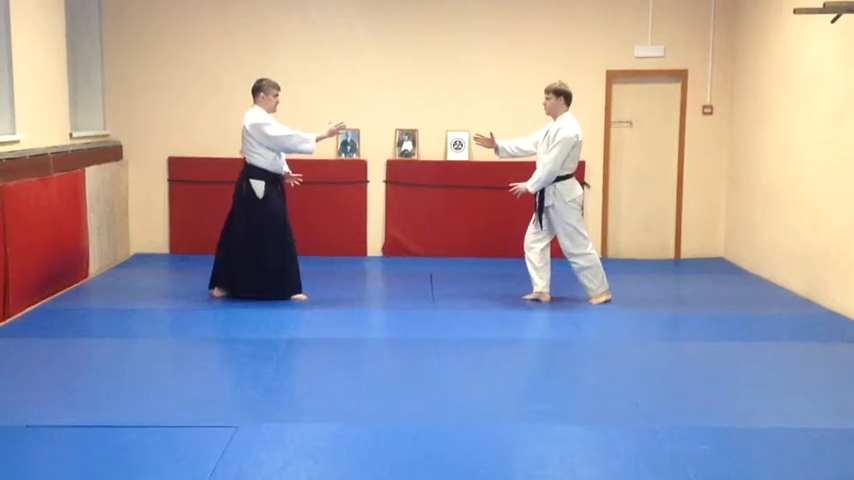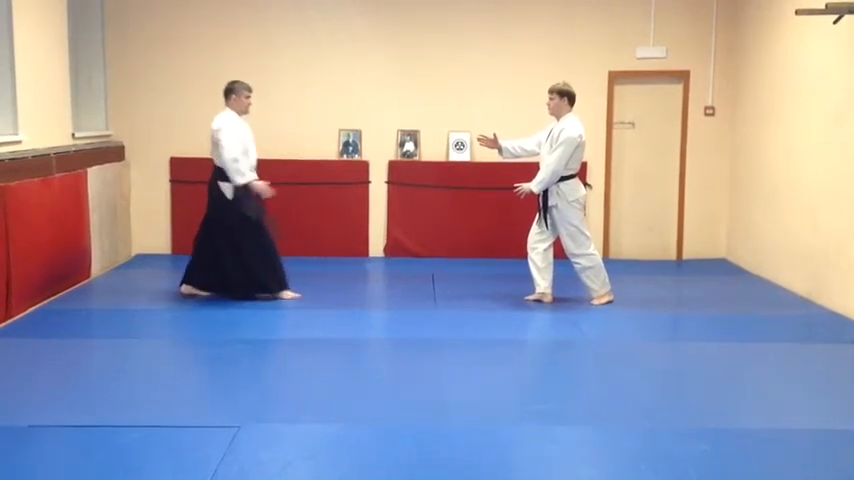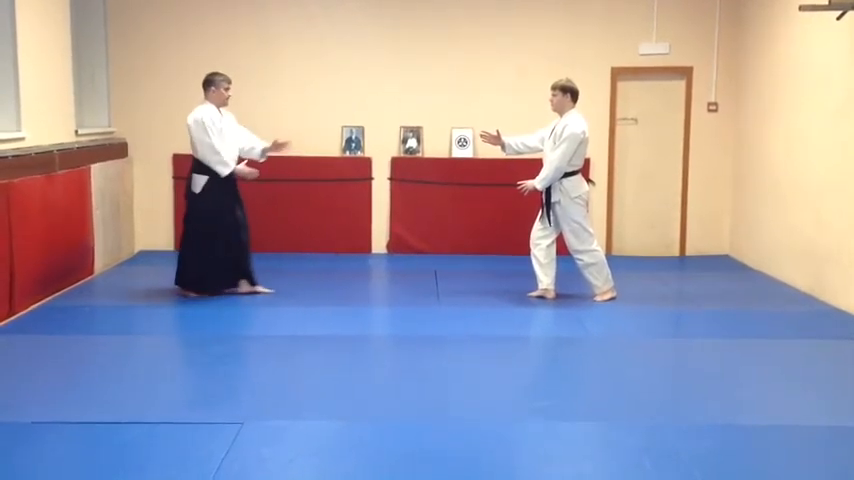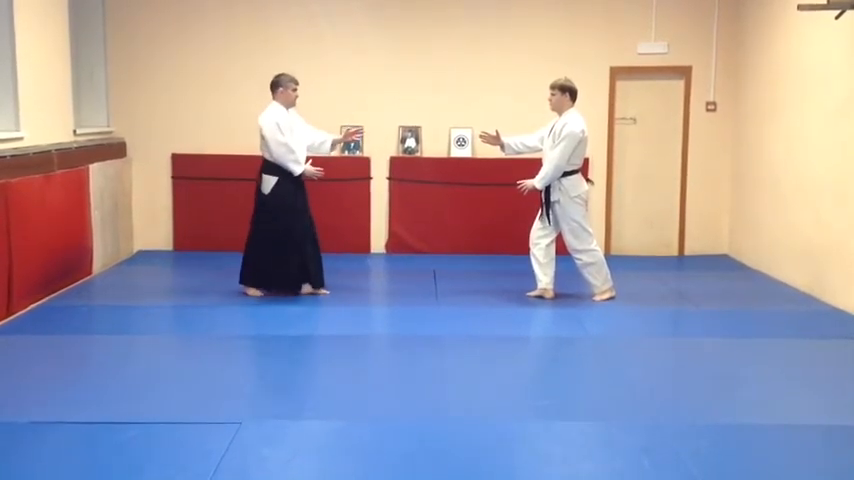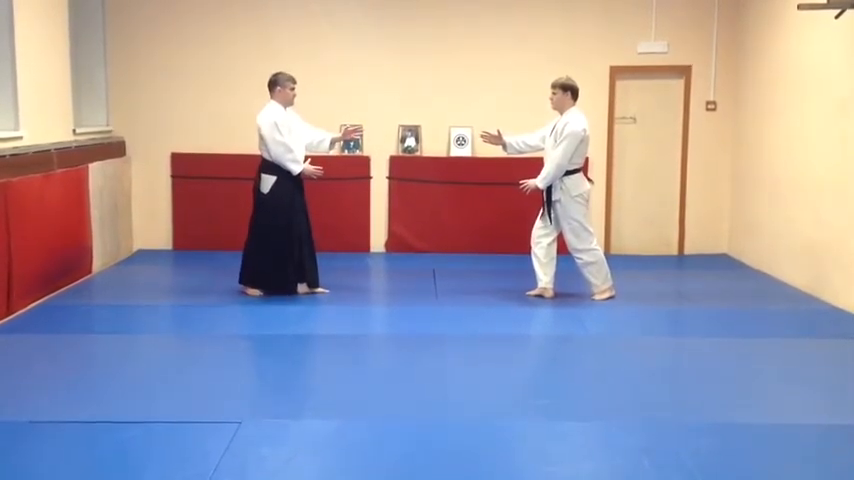
dt=1s
person 1, frame 1
left shoulder: (567, 129)
right shoulder: (553, 127)
left elbow: (551, 165)
right elbow: (528, 144)
left wrist: (530, 186)
right wrist: (497, 145)
left hip: (562, 195)
right hip: (550, 194)
left knee: (577, 245)
right knee: (535, 241)
left ankle: (600, 291)
right ankle: (541, 290)
person 1, frame 2
left shoulder: (571, 130)
right shoulder: (556, 127)
left elbow: (555, 166)
right elbow: (531, 145)
left wrist: (534, 186)
right wrist: (501, 146)
left hip: (566, 195)
right hip: (553, 195)
left knee: (579, 246)
right knee: (538, 241)
left ankle: (603, 291)
right ankle: (544, 291)
person 1, frame 3
left shoulder: (574, 126)
right shoulder: (560, 124)
left elbow: (559, 162)
right elbow: (534, 141)
left wrist: (537, 183)
right wrist: (504, 143)
left hip: (569, 191)
right hip: (556, 191)
left knee: (582, 242)
right knee: (541, 237)
left ankle: (606, 288)
right ankle: (547, 287)
person 1, frame 4
left shoulder: (573, 125)
right shoulder: (559, 123)
left elbow: (558, 161)
right elbow: (534, 141)
left wrist: (537, 182)
right wrist: (503, 143)
left hip: (568, 190)
right hip: (556, 190)
left knee: (581, 242)
right knee: (541, 236)
left ankle: (605, 287)
right ankle: (546, 287)
person 1, frame 5
left shoulder: (575, 124)
right shoulder: (561, 122)
left elbow: (560, 160)
right elbow: (536, 140)
left wrist: (539, 182)
right wrist: (505, 142)
left hip: (570, 190)
right hip: (558, 189)
left knee: (581, 241)
right knee: (542, 236)
left ankle: (604, 287)
right ankle: (546, 286)
person 2, frame 1
left shoulder: (260, 119)
right shoulder: (258, 121)
left elbow: (274, 149)
right elbow: (287, 139)
left wrist: (283, 173)
right wrist: (324, 134)
left hip: (262, 184)
right hip: (258, 186)
left knee: (241, 235)
right knee: (276, 237)
left ankle: (224, 284)
right ankle: (286, 289)
person 2, frame 2
left shoulder: (234, 122)
right shoulder: (226, 124)
right elbow: (232, 159)
left wrist: (254, 182)
right wrist: (252, 183)
left hip: (234, 187)
right hip: (229, 188)
left knee: (216, 235)
right knee: (252, 234)
left ankle: (195, 283)
right ankle: (273, 287)
person 2, frame 3
left shoulder: (225, 116)
right shoulder: (200, 117)
left elbow: (242, 139)
right elbow: (210, 151)
left wrist: (266, 149)
right wrist: (235, 170)
left hip: (223, 180)
right hip: (206, 182)
left knee: (236, 230)
right knee: (201, 235)
left ankle: (242, 281)
right ankle: (190, 285)
person 2, frame 4
left shoulder: (291, 116)
right shoulder: (270, 117)
left elbow: (309, 137)
right elbow: (281, 150)
left wrist: (339, 139)
right wrist: (302, 169)
left hip: (291, 180)
right hip: (275, 182)
left knee: (301, 231)
right knee: (266, 233)
left ankle: (306, 282)
right ankle: (252, 282)
person 2, frame 5
left shoulder: (289, 115)
right shoulder: (268, 116)
left elbow: (308, 135)
right elbow: (279, 149)
left wrist: (338, 137)
right wrist: (300, 168)
left hip: (289, 180)
right hip: (274, 181)
left knee: (298, 230)
right knee: (266, 232)
left ankle: (303, 281)
right ankle: (252, 282)
